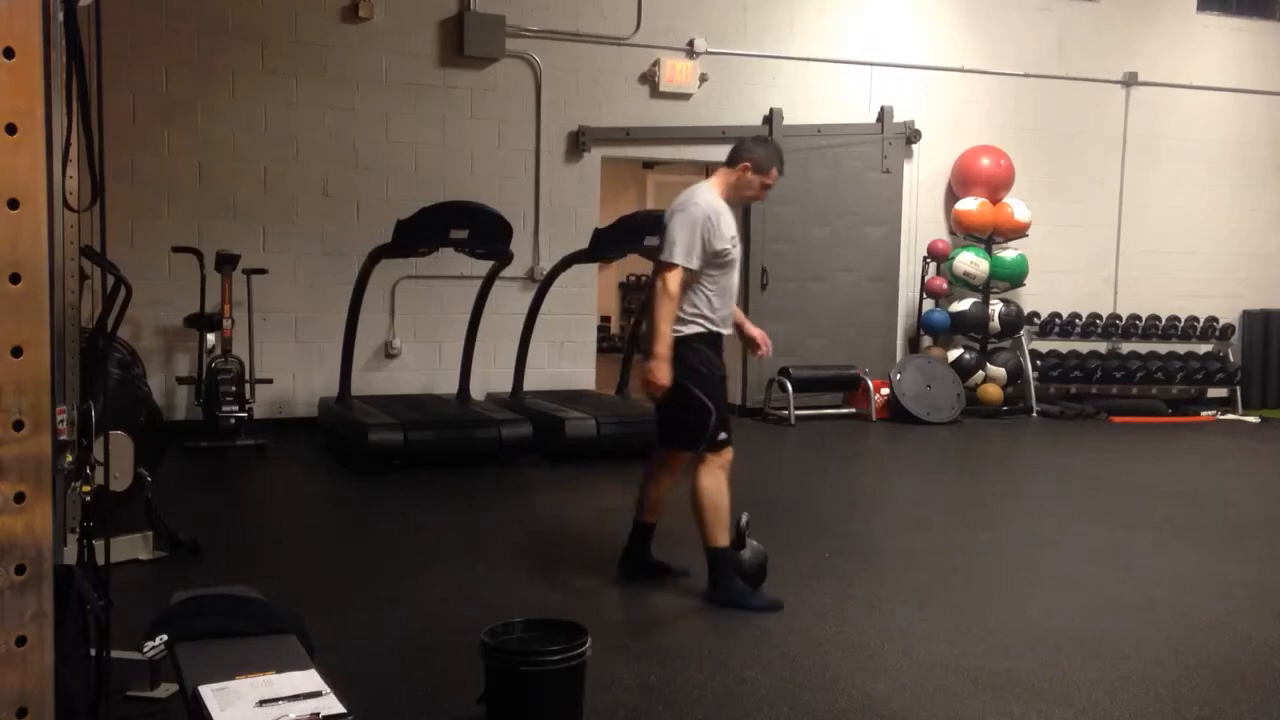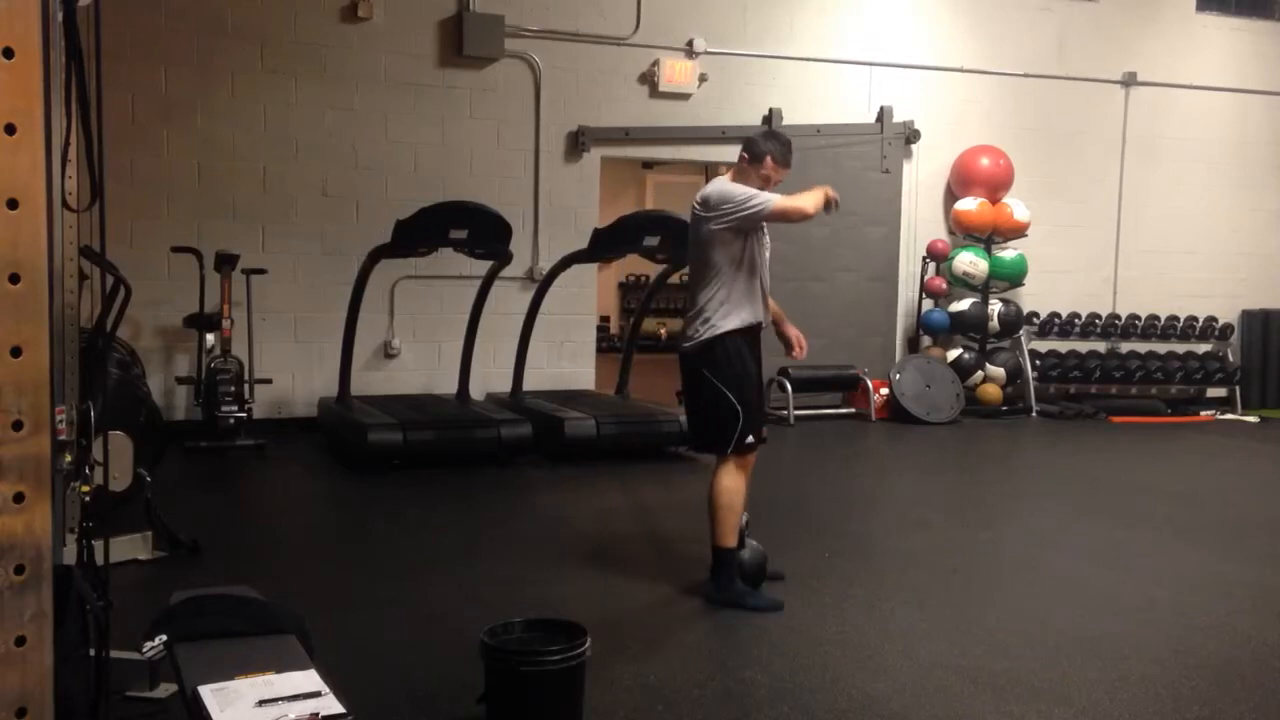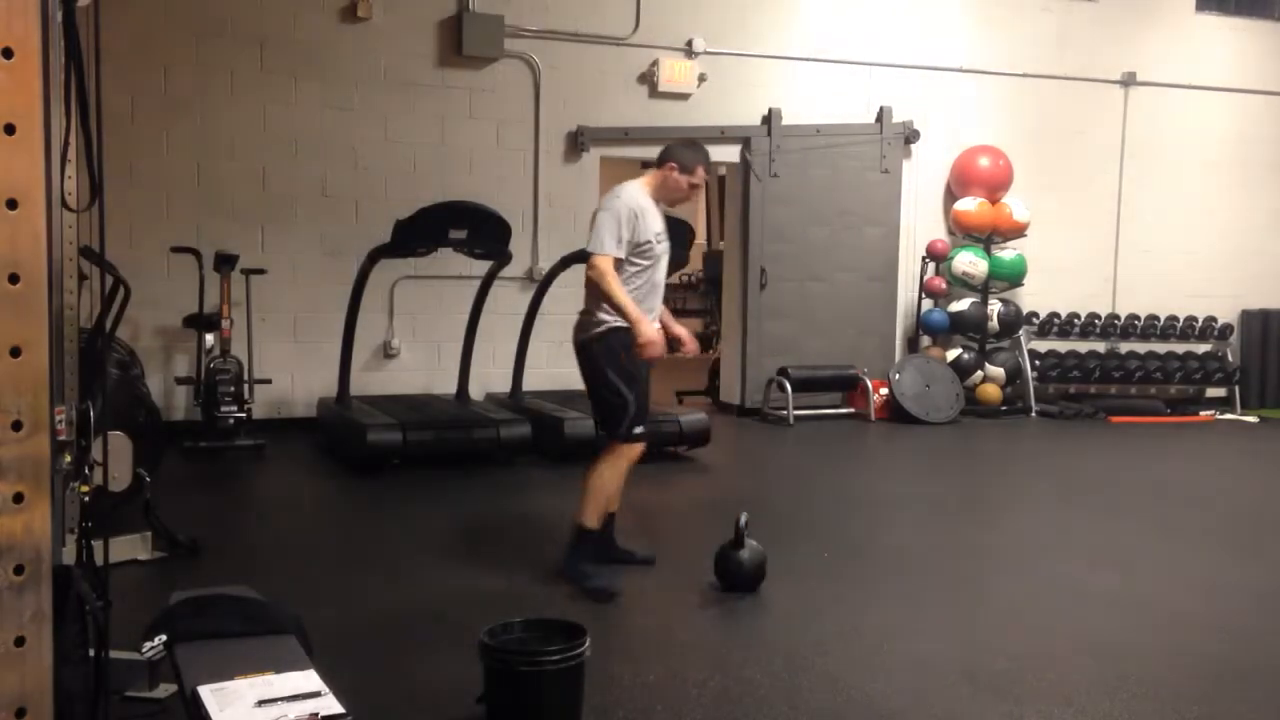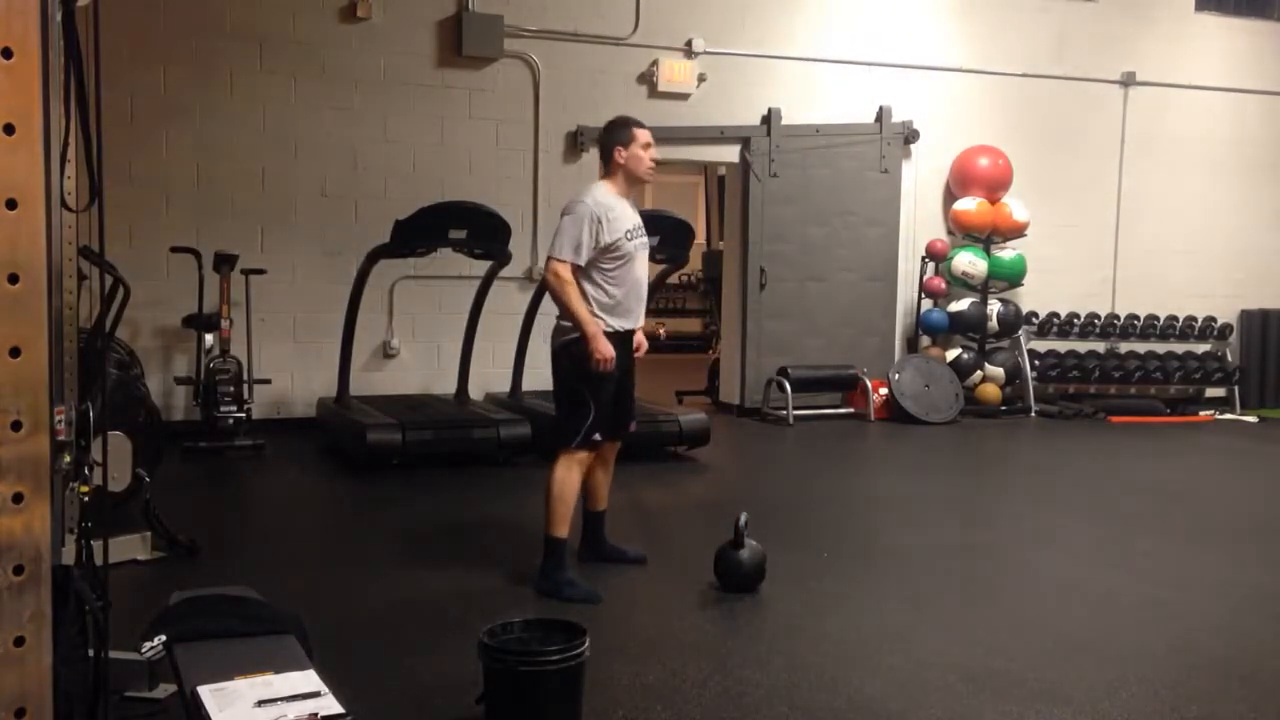
dt=1s
person 1, frame 1
left shoulder: (720, 209)
right shoulder: (699, 207)
right elbow: (669, 281)
left wrist: (744, 325)
right wrist: (659, 355)
left hip: (700, 343)
right hip: (687, 347)
left knee: (675, 452)
right knee: (715, 456)
left ankle: (637, 553)
right ankle: (723, 579)
person 1, frame 2
left shoulder: (744, 207)
right shoulder: (720, 197)
right elbow: (802, 208)
left wrist: (783, 324)
right wrist: (823, 191)
left hip: (738, 338)
right hip: (719, 344)
left knee: (742, 454)
right knee: (736, 457)
left ankle: (733, 556)
right ankle: (724, 580)
person 1, frame 3
left shoulder: (652, 208)
right shoulder: (625, 202)
right elbow: (600, 269)
left wrist: (669, 324)
right wrist: (640, 324)
left hip: (629, 338)
right hip: (611, 338)
left knee: (619, 444)
right knee: (628, 444)
left ankle: (605, 542)
right ankle: (580, 554)
person 1, frame 4
left shoulder: (626, 208)
right shoulder: (591, 207)
right elbow: (557, 274)
left wrist: (635, 327)
right wrist: (593, 335)
left hip: (617, 342)
right hip: (589, 346)
left knee: (609, 444)
right knee: (580, 450)
left ankle: (594, 540)
right ankle: (552, 568)
